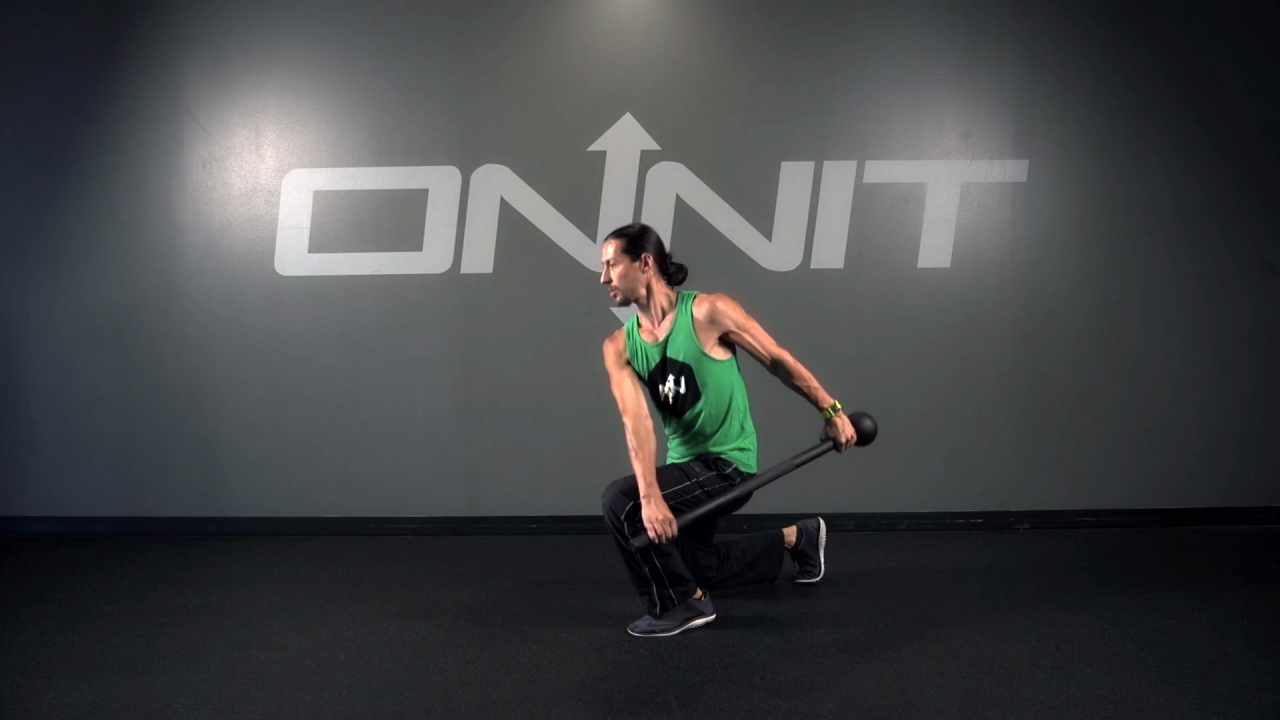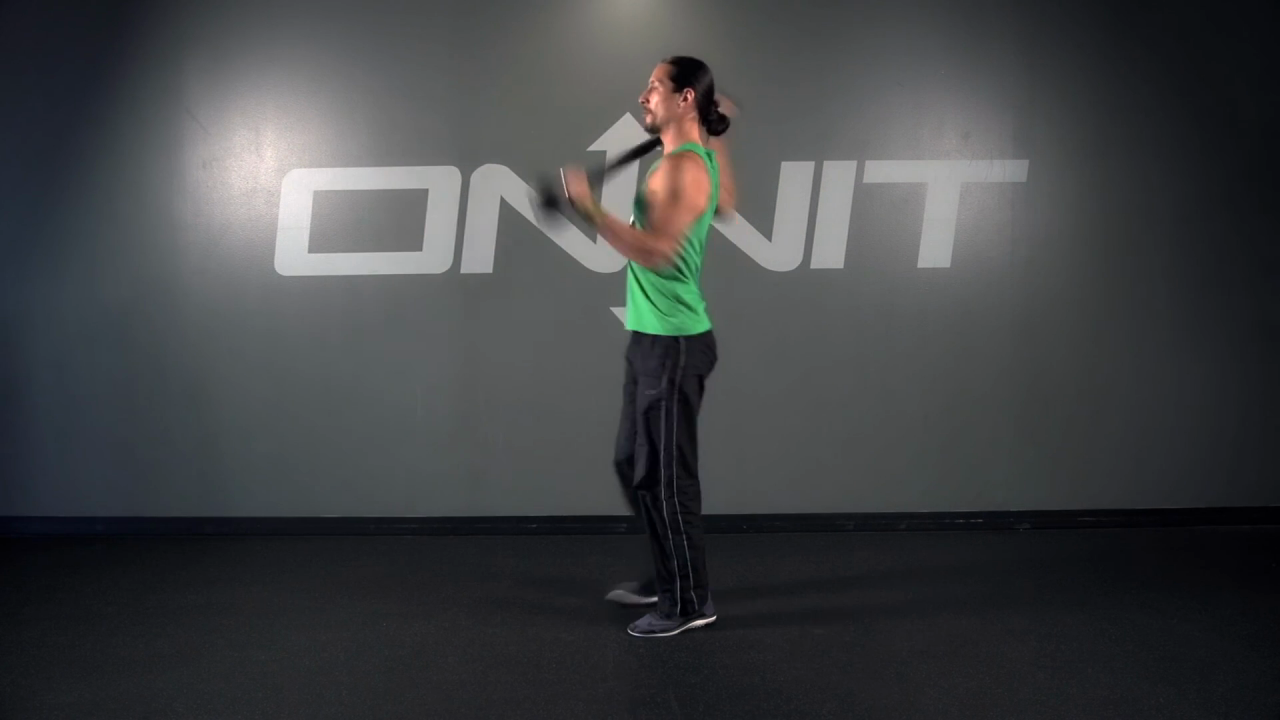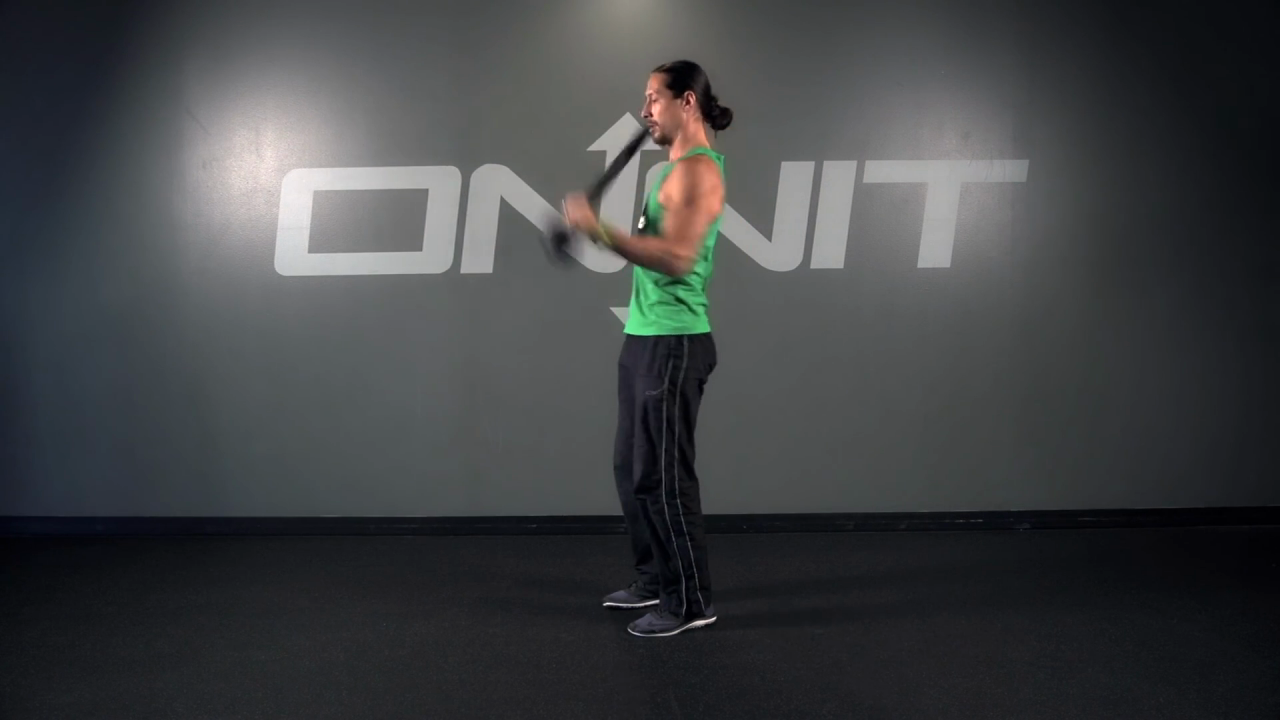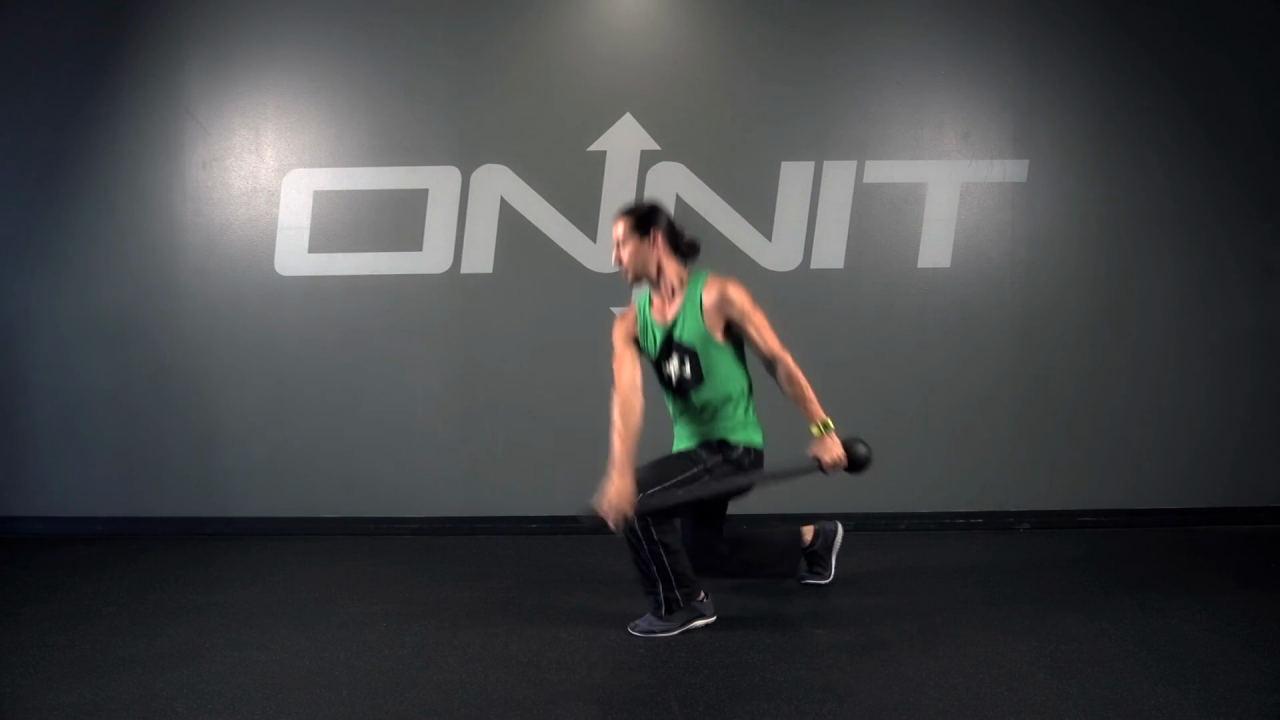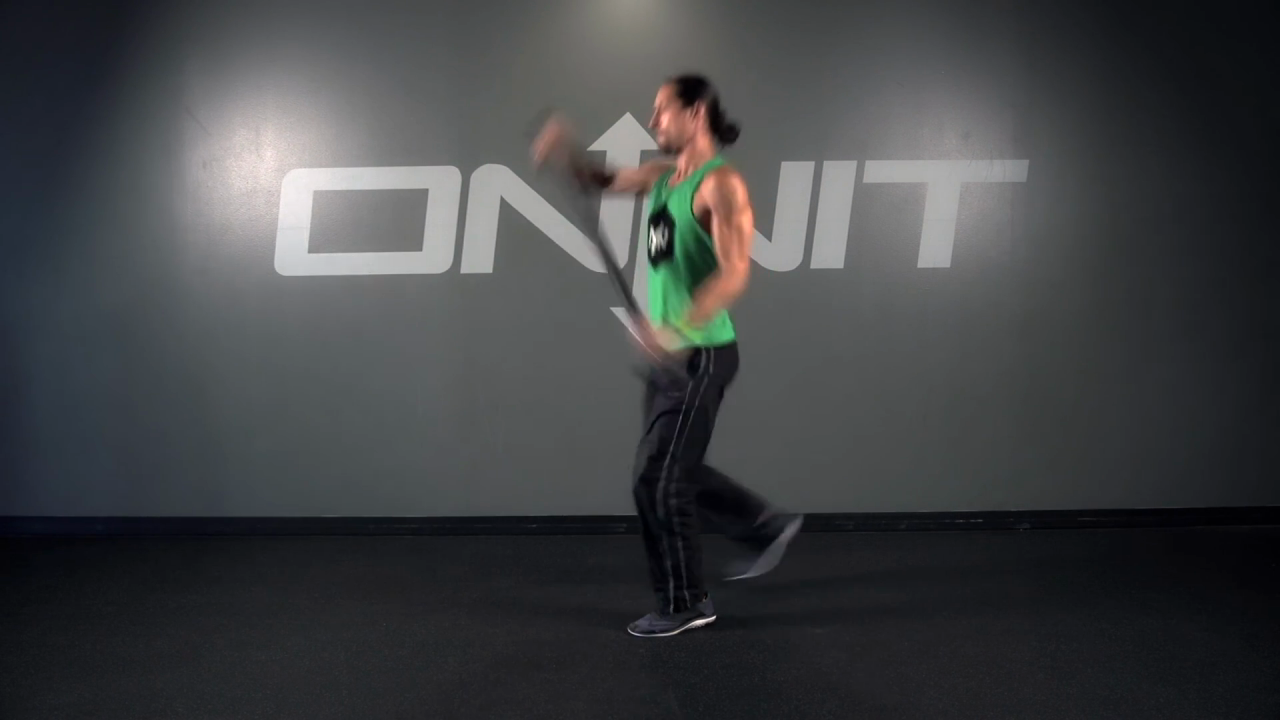
dt=0.7s
person 1, frame 1
left shoulder: (708, 311)
right shoulder: (618, 346)
left elbow: (778, 360)
right elbow: (636, 420)
left wrist: (832, 411)
right wrist: (651, 495)
left hip: (727, 464)
right hip: (685, 462)
left knee: (620, 502)
right knee: (698, 565)
left ankle: (680, 603)
right ankle: (798, 539)
person 1, frame 2
left shoulder: (680, 168)
right shoulder: (691, 159)
left elbow: (659, 253)
right elbow: (724, 204)
left wrist: (592, 207)
right wrist: (713, 135)
left hip: (675, 345)
right hip: (651, 337)
left knee: (662, 474)
right knee: (634, 464)
left ankle: (689, 602)
right ankle: (668, 577)
person 1, frame 3
left shoulder: (695, 171)
right shoulder: (689, 162)
left elbow: (677, 256)
left wrist: (598, 227)
left hip: (674, 345)
right hip: (647, 340)
left knee: (662, 477)
right knee: (632, 469)
left ankle: (690, 602)
right ankle: (656, 578)
person 1, frame 4
left shoulder: (717, 296)
right shoulder: (628, 324)
left elbow: (778, 360)
right elbow: (627, 395)
left wrist: (822, 429)
right wrist: (619, 470)
left hip: (734, 448)
right hip: (690, 448)
left knee: (639, 499)
right knee: (705, 552)
left ankle: (684, 604)
right ankle: (814, 539)
person 1, frame 5
left shoulder: (722, 184)
right shoulder: (665, 174)
left elbow: (734, 272)
right elbow: (604, 180)
left wrist: (679, 327)
right wrist: (568, 149)
left hip: (700, 358)
right hip: (668, 357)
left knee: (659, 482)
right knee: (681, 472)
left ankle: (685, 602)
right ankle: (766, 527)
